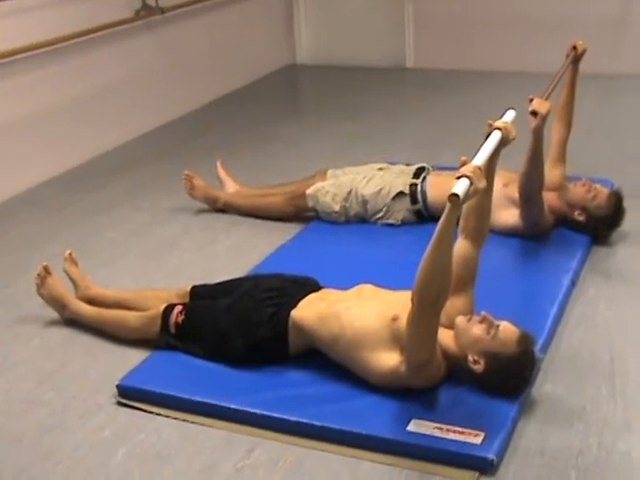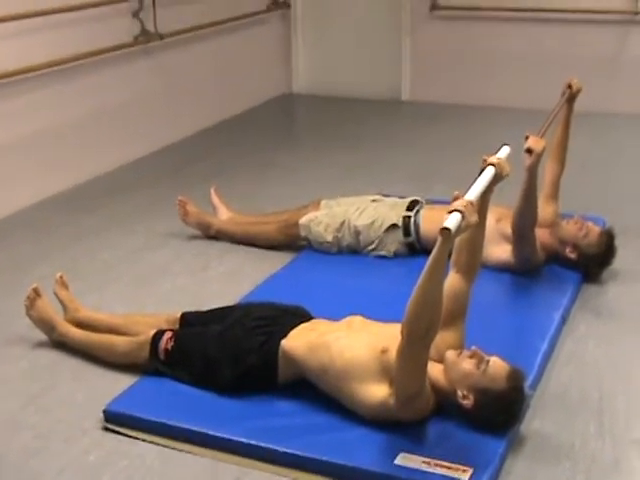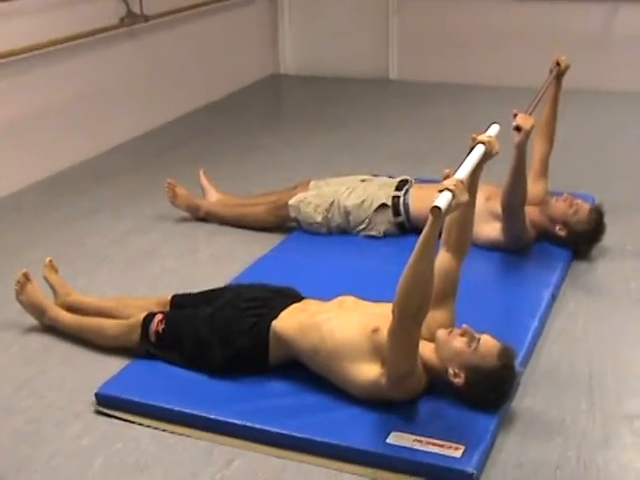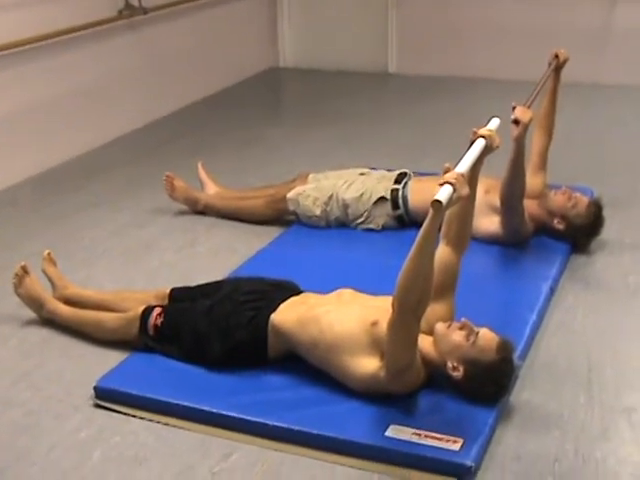
dt=0.4s
person 1, frame 1
left shoulder: (423, 368)
right shoulder: (455, 319)
left elbow: (425, 303)
right elbow: (471, 243)
left wrist: (454, 207)
right wrist: (492, 158)
left hip: (276, 329)
right hip: (306, 291)
left knee: (161, 321)
right knee: (185, 295)
left ankle: (74, 307)
right ankle: (90, 292)
person 1, frame 2
left shoulder: (413, 401)
right shoulder: (447, 352)
left elbow: (414, 337)
right elbow: (463, 277)
left wrist: (446, 242)
right wrist: (484, 195)
left hip: (267, 357)
right hip: (295, 320)
left knee: (150, 347)
right knee: (175, 322)
left ankle: (63, 330)
right ankle: (80, 315)
person 1, frame 3
left shoulder: (404, 380)
right shoulder: (436, 332)
left elbow: (406, 316)
right elbow: (453, 255)
left wrist: (437, 220)
right wrist: (474, 172)
left hip: (258, 338)
right hip: (286, 301)
left knee: (141, 331)
right knee: (165, 304)
left ankle: (53, 315)
right ankle: (70, 299)
person 1, frame 4
left shoulder: (403, 373)
right shoulder: (436, 325)
left elbow: (406, 309)
right elbow: (452, 250)
left wrist: (437, 214)
right wrist: (474, 166)
left hip: (255, 332)
right hip: (285, 294)
left knee: (140, 323)
right knee: (164, 297)
left ankle: (51, 307)
right ankle: (67, 291)
person 2, frame 1
left shoulder: (536, 220)
right shoulder: (556, 186)
left elbow: (528, 194)
right elbow: (562, 132)
left wrist: (535, 132)
right wrist: (574, 69)
left hip: (407, 198)
right hip: (415, 175)
left knee: (304, 201)
right knee: (320, 178)
left ankle: (222, 199)
right ankle: (236, 191)
person 2, frame 2
left shoulder: (528, 256)
right shoulder: (548, 222)
left elbow: (520, 229)
right elbow: (556, 169)
left wrist: (529, 169)
right wrist: (569, 107)
left hip: (399, 231)
right hip: (408, 207)
left knee: (297, 229)
right knee: (313, 209)
left ankle: (216, 226)
right ankle: (228, 218)
person 2, frame 3
left shoulder: (518, 234)
right shoulder: (538, 200)
left elbow: (511, 207)
right elbow: (545, 148)
left wrist: (518, 147)
right wrist: (557, 84)
left hip: (389, 209)
right hip: (397, 187)
left knee: (287, 211)
right knee: (302, 189)
left ankle: (205, 209)
right ankle: (219, 201)
person 2, frame 4
left shoulder: (516, 228)
right shoulder: (536, 193)
left elbow: (509, 200)
right elbow: (544, 141)
left wrist: (515, 141)
right wrist: (556, 77)
left hip: (388, 203)
right hip: (395, 180)
left knee: (285, 204)
right knee: (300, 182)
left ankle: (203, 201)
right ankle: (216, 194)
